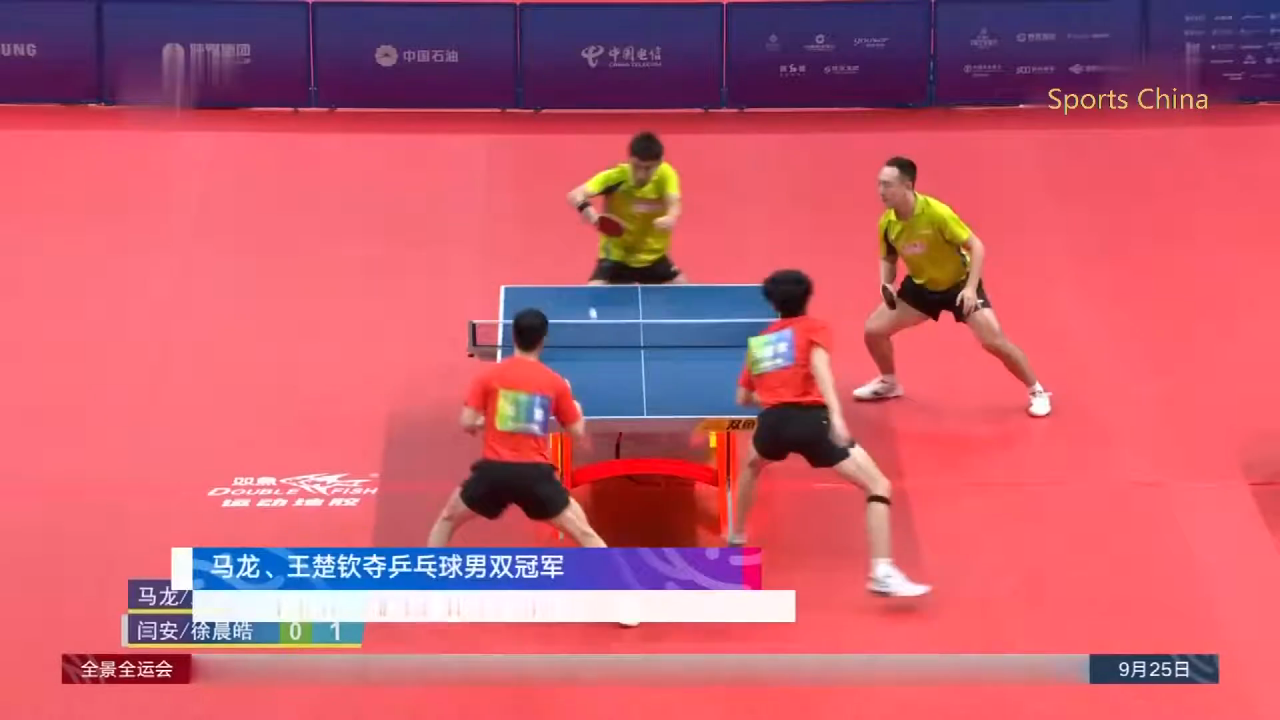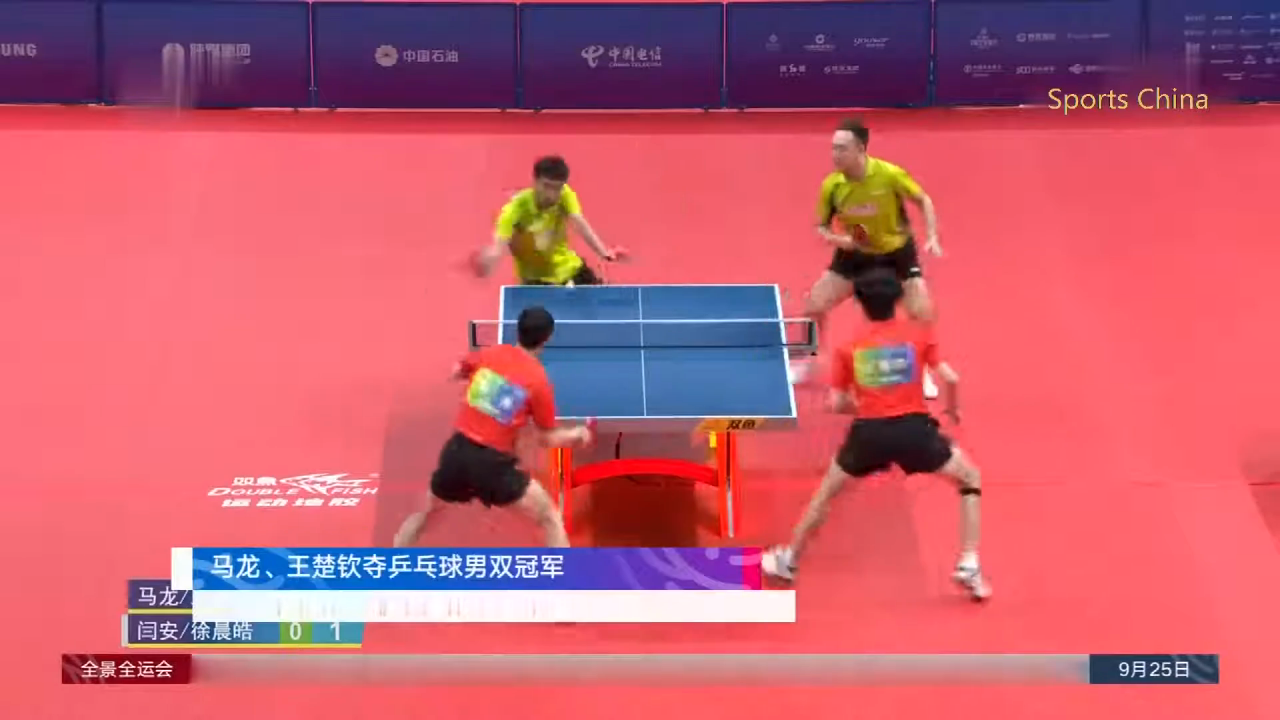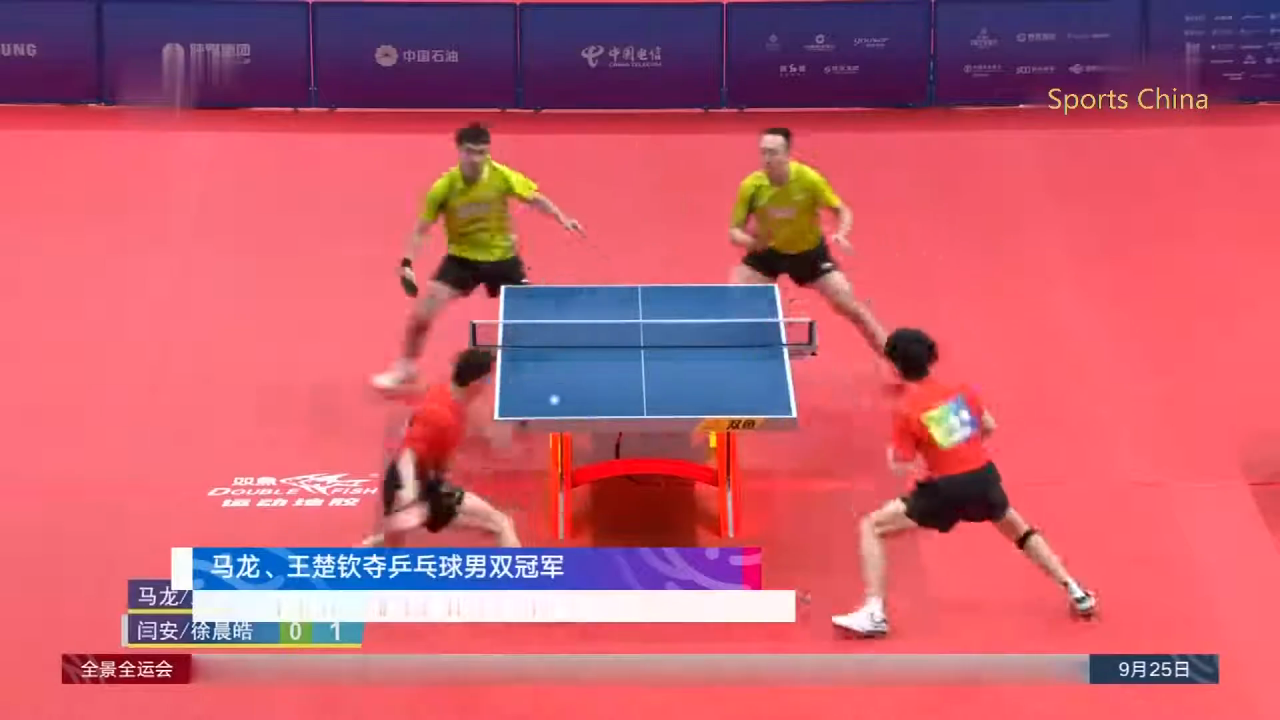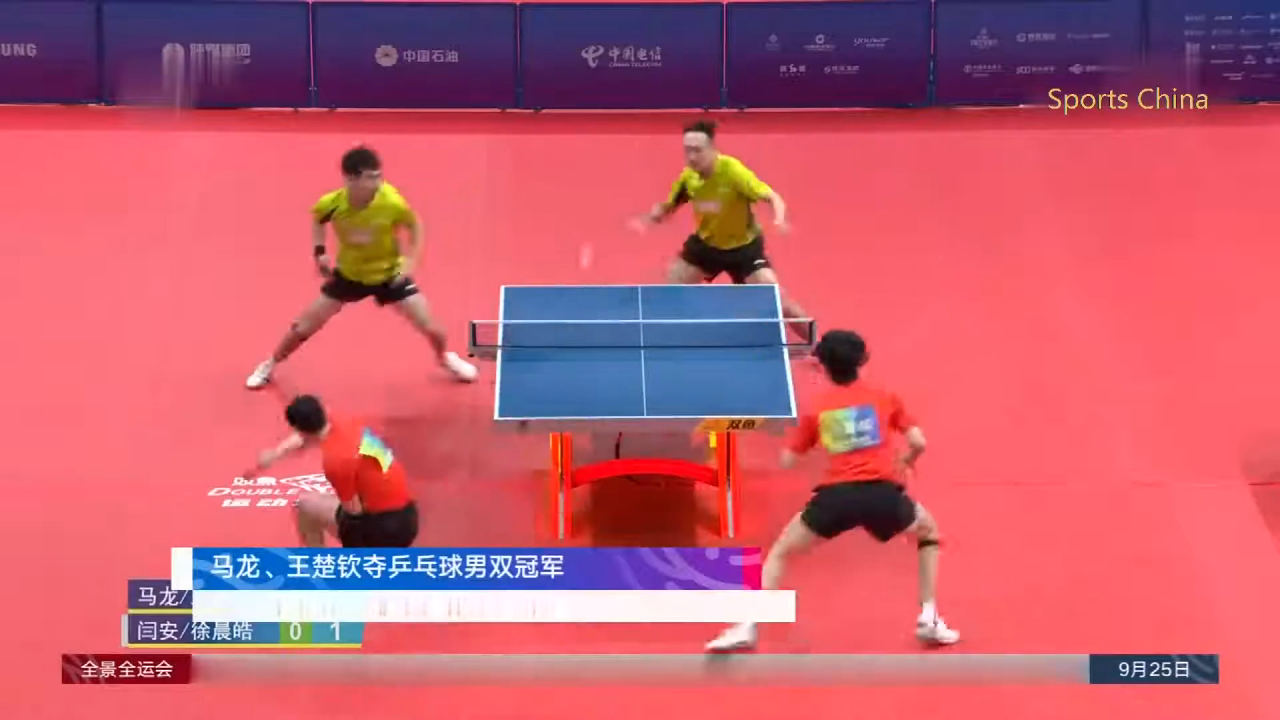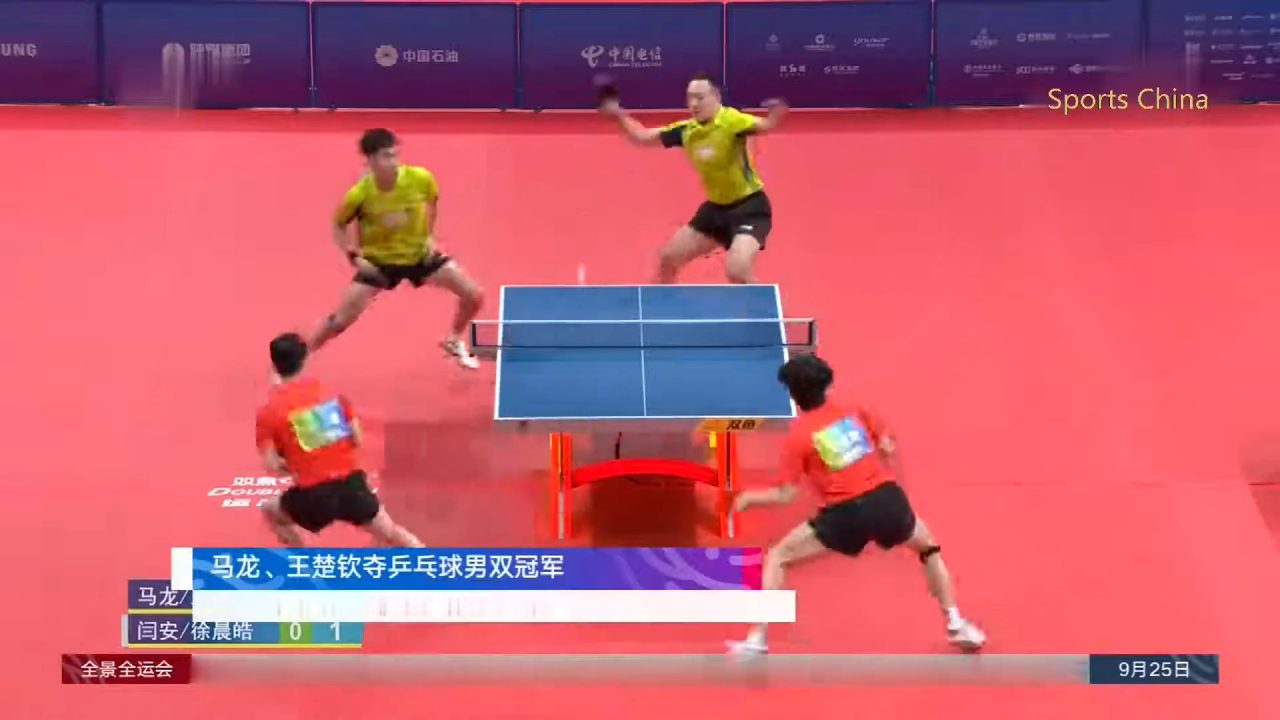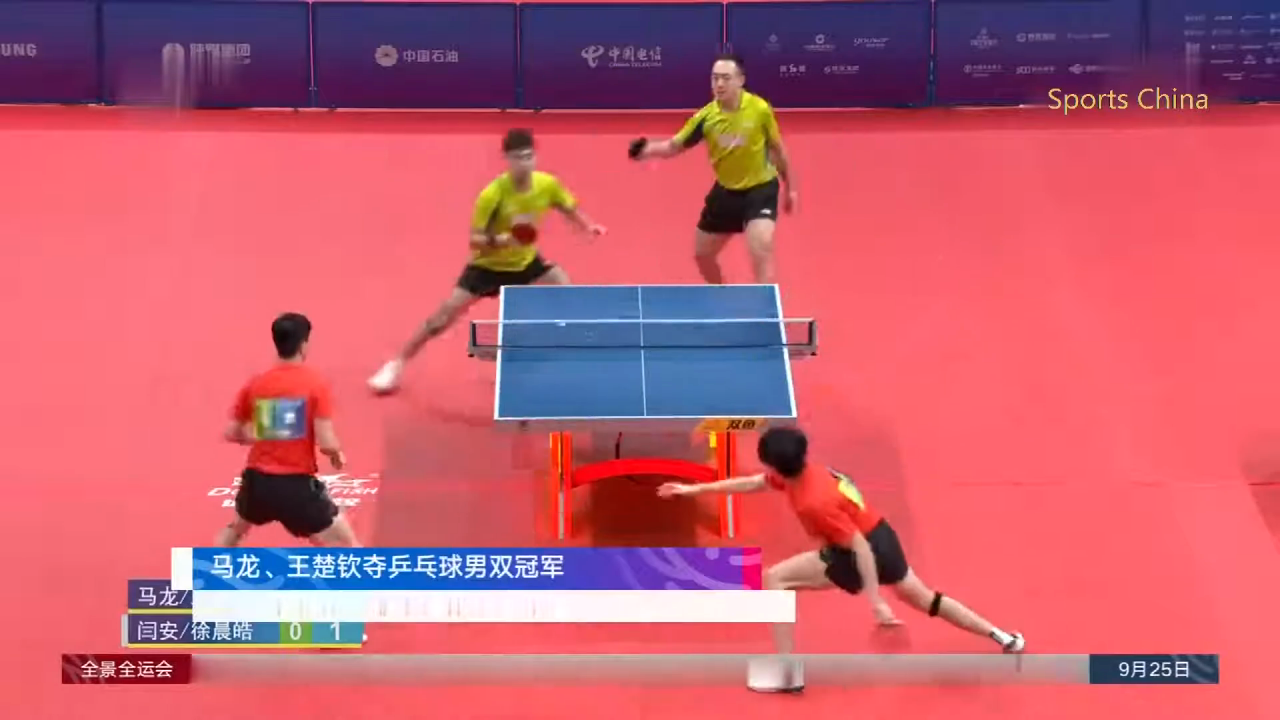
dt=0.3s
person 1, frame 1
left shoulder: (758, 339)
right shoulder: (813, 327)
left elbow: (742, 397)
right elbow: (819, 366)
right wrist: (837, 416)
left hip: (771, 421)
right hip: (807, 419)
left knee: (751, 466)
right knee: (877, 486)
left ankle: (736, 541)
right ankle: (883, 572)
person 1, frame 2
left shoulder: (846, 347)
right shoulder: (918, 333)
left elbow: (835, 404)
right elbow: (950, 379)
right wrist: (953, 407)
left hip: (869, 431)
right hip: (912, 429)
left knee: (826, 492)
right knee: (970, 479)
left ankle: (787, 559)
right ankle: (968, 567)
person 1, frame 3
left shoulder: (902, 410)
right shoulder: (959, 390)
left elbow: (908, 469)
right elbow: (989, 428)
left wrist: (894, 456)
left hip: (942, 489)
right hip: (983, 480)
left knee: (871, 528)
right knee: (1022, 531)
left ankle: (873, 612)
right ankle: (1076, 592)
person 1, frame 4
left shoulder: (817, 410)
right shoulder: (885, 398)
left elbow: (788, 461)
right elbow: (919, 443)
right wrist: (906, 461)
left hip: (836, 496)
right hip: (883, 494)
left knee: (780, 553)
right knee: (929, 531)
left ankle: (745, 631)
right ankle: (929, 620)
person 1, frame 5
left shoulder: (797, 437)
right shoulder: (853, 412)
left elbow: (789, 496)
right elbow: (888, 450)
left wrist: (752, 497)
left hip: (849, 514)
right hip: (888, 500)
left knee: (777, 558)
right knee: (928, 548)
left ankle: (757, 641)
right ankle: (957, 625)
person 1, frame 6
left shoulder: (815, 503)
right shoulder: (801, 472)
left elbow: (860, 547)
right elbow: (754, 483)
left wrist: (876, 601)
right wrist: (697, 489)
left hip: (868, 549)
right hip: (882, 538)
left knee: (774, 579)
right knee: (924, 597)
left ankle: (787, 670)
right ankle: (1001, 636)
person 2, frame 1
left shoulder: (936, 213)
right shoulder: (886, 223)
left elbow: (976, 246)
right elbow: (888, 258)
left wrist: (971, 287)
right wrist: (887, 282)
left hip: (958, 286)
right hip: (919, 286)
left knee: (995, 340)
right knee: (873, 331)
left ankle: (1035, 390)
right ankle: (888, 382)
person 2, frame 2
left shoulder: (890, 174)
right shoulder: (832, 186)
left elbow: (924, 201)
right elbow: (821, 228)
left wrist: (932, 237)
right wrist: (841, 240)
left hip: (897, 252)
right hip: (854, 253)
left knee: (922, 315)
right knee: (815, 308)
left ankle: (921, 373)
right ankle: (808, 363)
person 2, frame 3
left shoulder: (810, 180)
right shoulder: (750, 187)
left elbow: (843, 212)
right elbow: (735, 230)
left wrist: (841, 235)
right wrist: (746, 240)
left hip: (810, 249)
right hip: (767, 251)
left knee: (848, 307)
person 2, frame 4
left shoulder: (734, 172)
right shoulder: (688, 179)
left elbow: (774, 198)
right elbow: (667, 209)
left wrist: (779, 219)
right wrist: (647, 220)
left hip: (744, 247)
right hip: (706, 245)
left knee: (779, 304)
person 2, frame 5
left shoulder: (732, 121)
right shoulder: (687, 130)
left elbow: (763, 126)
right elbow: (643, 136)
left wrist: (775, 116)
right wrist: (617, 112)
left hip: (749, 206)
right hip: (718, 207)
left knee: (737, 269)
right knee: (669, 257)
person 2, frame 6
left shoulder: (759, 109)
right shoulder: (706, 117)
left elbow: (777, 147)
right elbow: (674, 147)
left wrist: (790, 186)
right wrist: (649, 150)
left hip: (761, 189)
right hip: (726, 191)
left knee: (760, 253)
right knee: (703, 257)
person 3, frame 1
left shoulder: (666, 174)
right shoulder: (615, 178)
left elbow: (675, 205)
right elbow: (574, 196)
left wrist: (670, 219)
right wrist: (587, 210)
left hip: (654, 257)
right hip: (616, 259)
person 3, frame 2
left shoulder: (564, 195)
right shoulder: (516, 209)
left elbow: (580, 224)
right elbow: (495, 249)
left wrist: (607, 254)
right wrist: (485, 260)
left hip: (572, 269)
right hip: (538, 280)
person 3, frame 3
left shoulder: (502, 176)
right shoulder: (444, 187)
left elbow: (536, 198)
right elbow: (420, 229)
left wrist: (564, 219)
right wrist: (407, 263)
left hip: (502, 257)
right hip: (461, 258)
right knee: (421, 317)
right ankle: (406, 368)
person 3, frame 4
left shoulder: (393, 203)
right shoulder: (330, 204)
left elbow: (413, 226)
right elbow: (317, 221)
left wrist: (409, 260)
right wrist: (319, 252)
left hip: (390, 274)
right hip: (348, 275)
left knee: (431, 329)
right knee: (303, 328)
left ankle: (446, 359)
right ankle: (270, 365)
person 3, frame 5
left shoulder: (420, 178)
right shoulder: (359, 195)
left elbow: (434, 199)
right elbow: (339, 227)
left wrist: (431, 237)
right wrist: (354, 257)
left hip: (421, 253)
right hip: (379, 258)
left knee: (474, 295)
right knee: (343, 317)
left ankle: (454, 343)
person 3, frame 6
left shoulder: (548, 185)
right shoulder: (492, 194)
left elbow: (571, 211)
right elbow: (473, 239)
left wrist: (590, 226)
right wrist: (496, 240)
left hip: (526, 261)
right hip: (488, 264)
right knee: (443, 318)
right ankle: (397, 365)
person 4, frame 1
left shoulder: (490, 376)
right shoulder: (556, 384)
left elbow: (467, 423)
right elbow: (578, 431)
right wrist: (574, 407)
left hip: (493, 471)
right hip: (535, 475)
left knee: (447, 520)
right knee: (585, 535)
person 4, frame 2
left shoulder: (489, 354)
right shoulder: (539, 384)
left elbow: (458, 372)
right elbow: (549, 439)
right wrist: (578, 434)
left hip: (459, 450)
right hip: (492, 462)
left knee: (423, 513)
right knee: (550, 518)
person 4, frame 3
left shoulder: (446, 392)
right shoulder: (440, 417)
right elbow: (406, 456)
right wrist: (409, 503)
left hip: (402, 481)
right hip: (420, 486)
left knee: (392, 535)
right knee: (502, 526)
person 4, frame 4
left shoulder: (336, 462)
right shoulder: (339, 426)
left elbow: (354, 510)
right elbow: (304, 439)
right wrist: (273, 455)
left hip: (382, 525)
right hip: (407, 519)
left knee: (306, 505)
person 4, frame 5
left shoulder: (270, 411)
right shoulder: (329, 392)
left elbow: (271, 465)
right elbow: (357, 439)
left hip: (312, 496)
right hip: (351, 486)
left knee: (271, 512)
right knee: (391, 534)
person 4, frame 6
left shoulder: (254, 386)
right shoulder: (316, 386)
left elbow: (233, 434)
right elbow: (329, 445)
right wrist: (337, 455)
left hip: (258, 483)
right hip: (298, 487)
left knee: (235, 528)
right knee: (350, 546)
